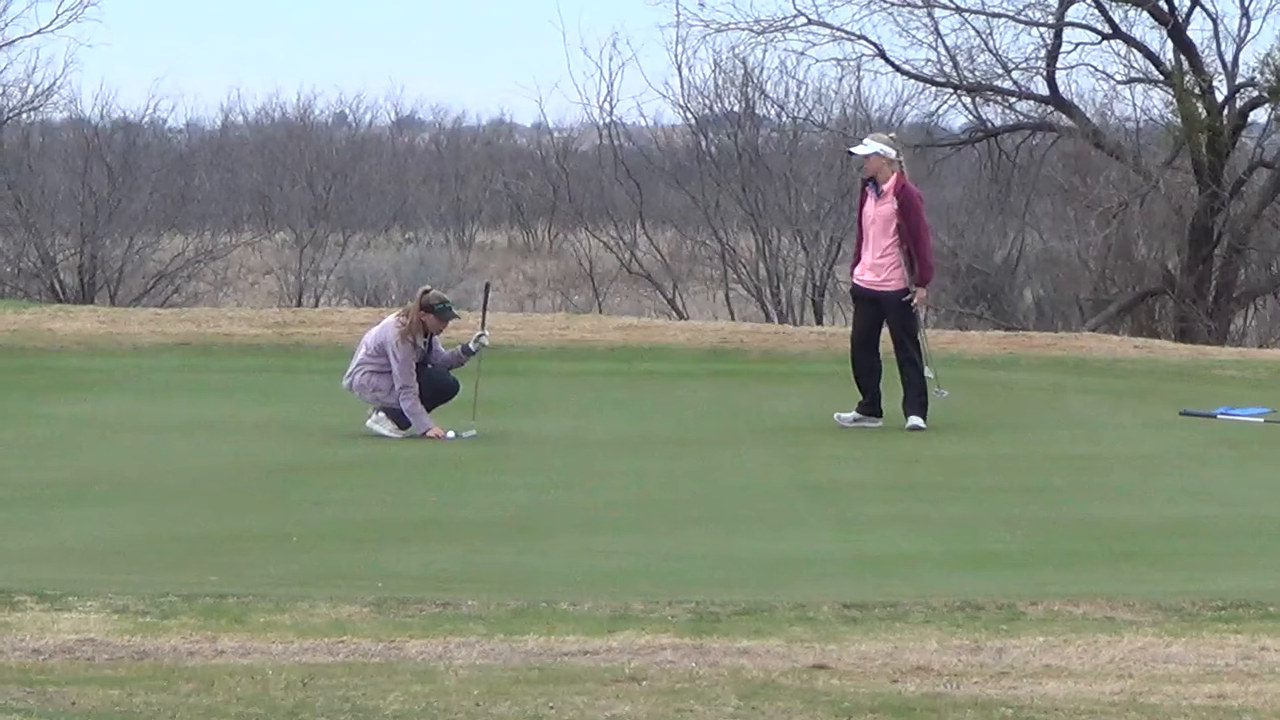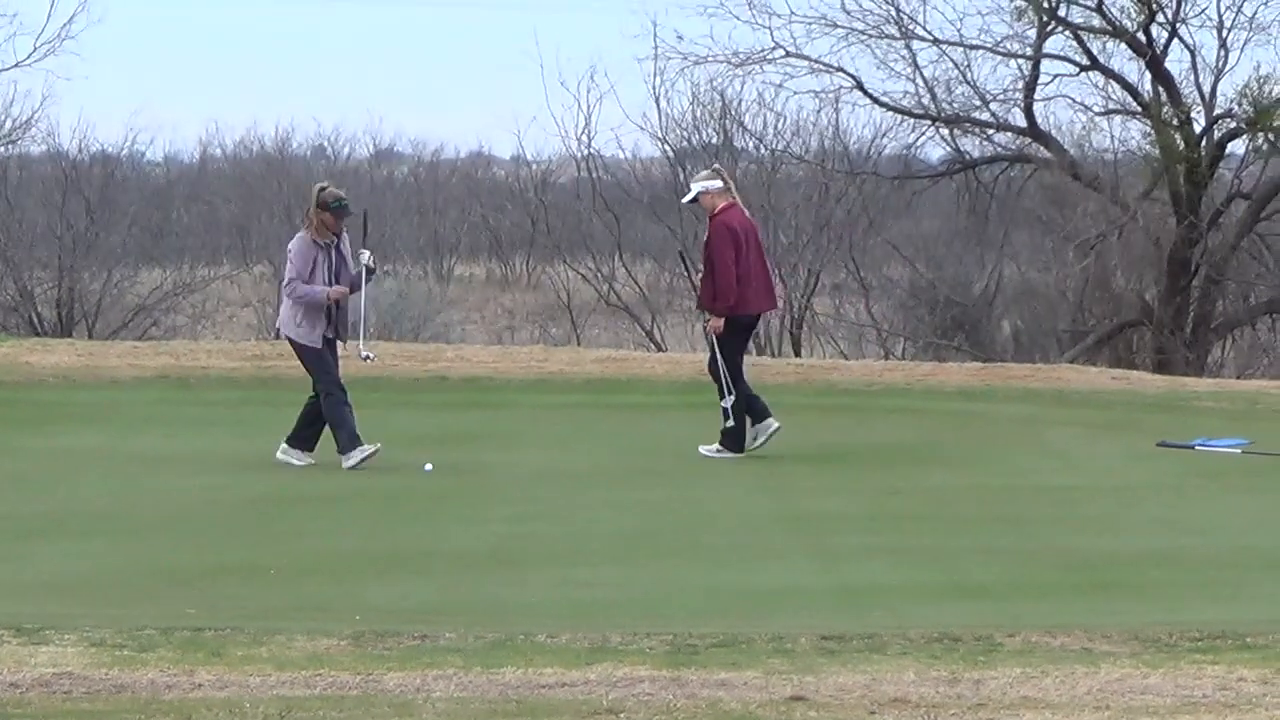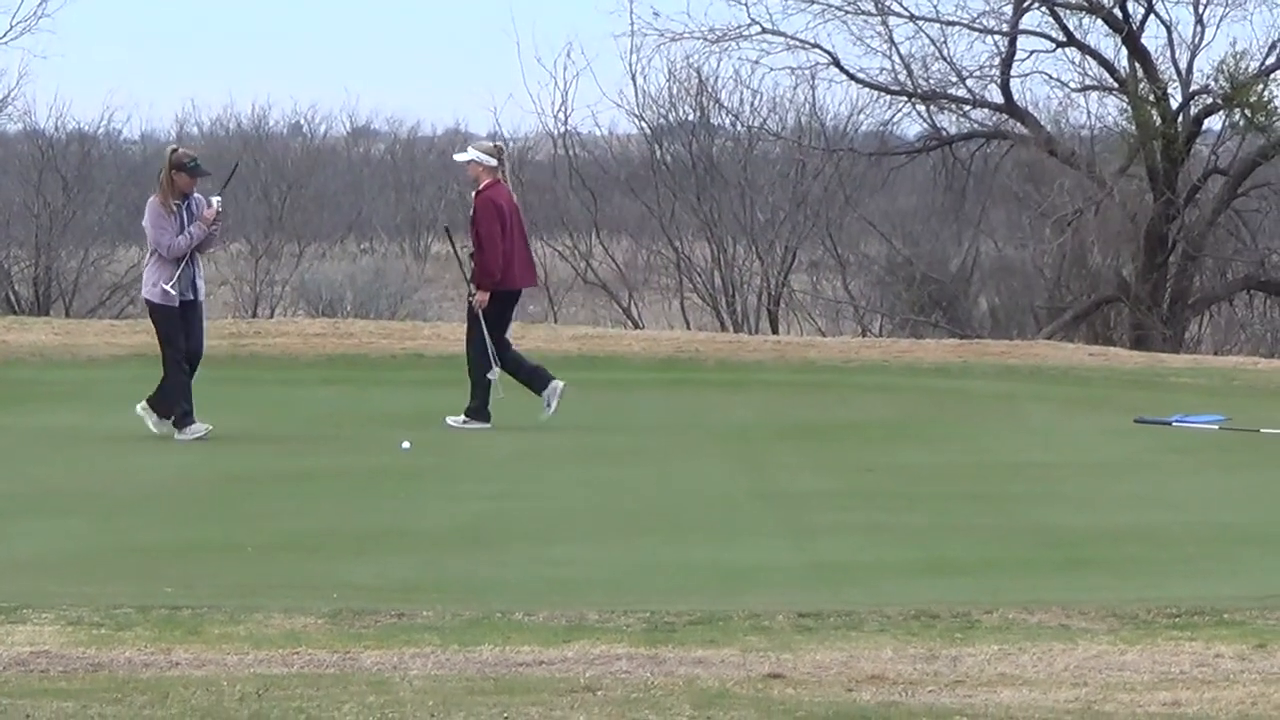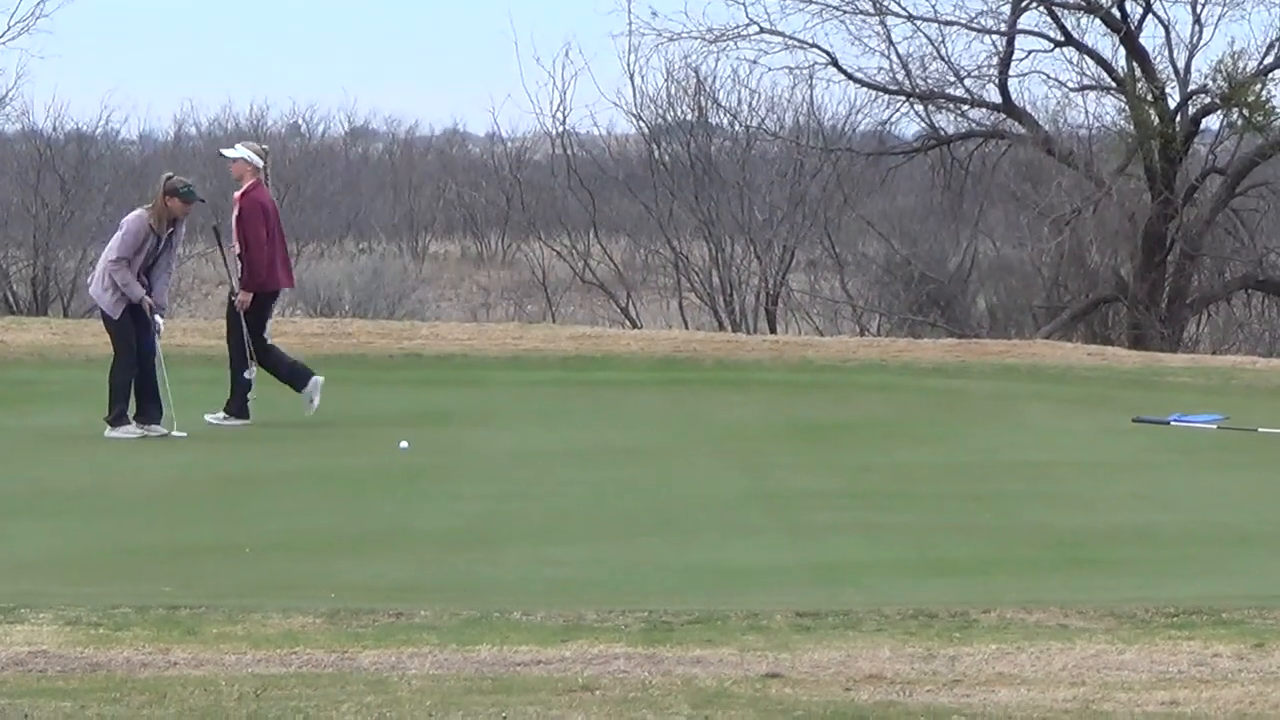
dt=1s
person 1, frame 1
left shoulder: (906, 193)
right shoulder: (867, 191)
left elbow: (921, 239)
left wrist: (922, 283)
right wrist: (855, 270)
left hip: (897, 285)
right hip: (866, 284)
left knee: (906, 348)
right knee: (861, 345)
left ankle: (916, 412)
right ankle: (869, 410)
person 1, frame 2
left shoulder: (720, 223)
right shoulder: (742, 217)
left elbow: (725, 270)
left wrist: (718, 312)
left hip: (734, 309)
right hip: (750, 306)
left knee: (724, 370)
right knee: (728, 369)
left ankle: (733, 442)
right ankle: (762, 419)
person 1, frame 3
left shoulder: (486, 199)
right shoulder: (502, 193)
left elbow: (491, 247)
left wrist: (484, 286)
left hip: (497, 284)
right hip: (511, 280)
left knee: (480, 346)
right knee: (495, 345)
left ankle: (477, 414)
right ankle: (547, 384)
person 1, frame 4
left shoulder: (252, 199)
right shoulder: (257, 196)
left elbow: (256, 248)
left wrist: (247, 287)
left hip: (258, 284)
right hip: (267, 282)
left knee: (240, 344)
right knee: (256, 345)
left ankle: (236, 411)
right ankle: (307, 381)
person 2, frame 1
right shoulder: (400, 335)
left elbow: (440, 360)
right elbow: (406, 390)
left wrist: (469, 349)
right wrist: (426, 426)
left knee: (448, 384)
right knee: (442, 385)
left ankle: (385, 410)
right ankle: (386, 417)
person 2, frame 2
left shoulder: (341, 240)
right shoulder: (303, 242)
left elbow: (351, 284)
right elbow: (292, 287)
left wrist: (365, 270)
right wrist: (326, 294)
left hip: (328, 326)
right hip: (303, 325)
left knee: (327, 387)
right knee: (332, 385)
left ankle: (293, 447)
right ankle: (351, 449)
person 2, frame 3
left shoulder: (198, 202)
right shoulder: (157, 206)
left elbow: (202, 247)
right elbow: (170, 248)
left wrist: (212, 226)
right wrist: (201, 226)
left hip: (191, 289)
right hip: (163, 291)
left knee: (194, 351)
right knee: (175, 356)
left ankle: (155, 406)
right ankle: (184, 422)
person 2, frame 4
left shoulder: (177, 227)
right shoulder: (138, 221)
left elbow: (164, 269)
right elbow: (115, 262)
left wrist: (158, 307)
right wrist: (140, 295)
left hip: (141, 295)
right hip: (114, 290)
left knee: (147, 353)
right knee: (126, 353)
left ankle: (147, 418)
right ankle: (117, 422)
